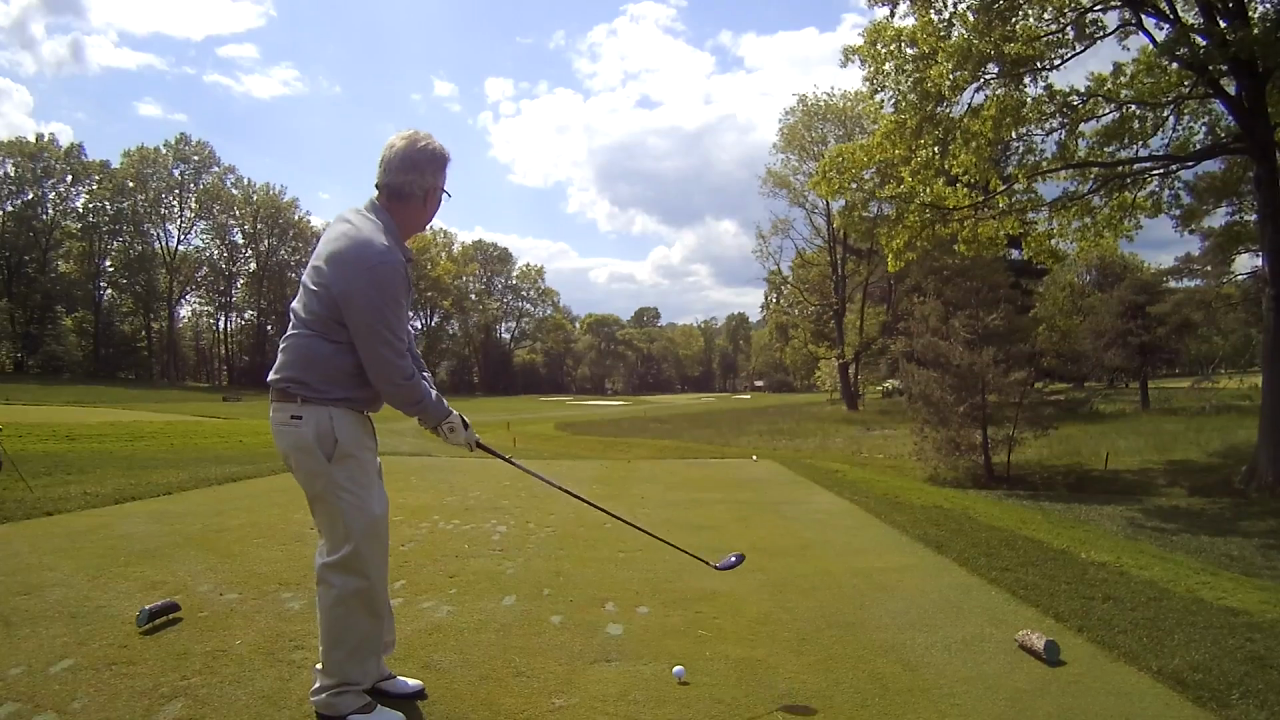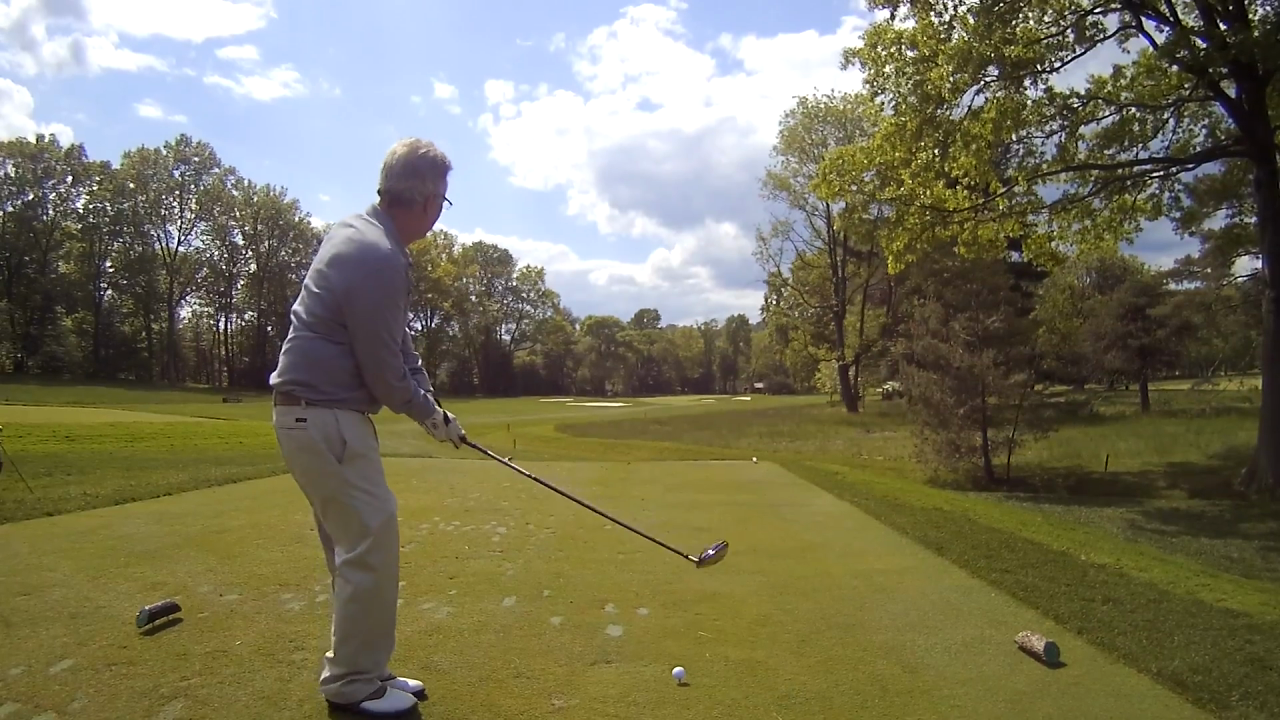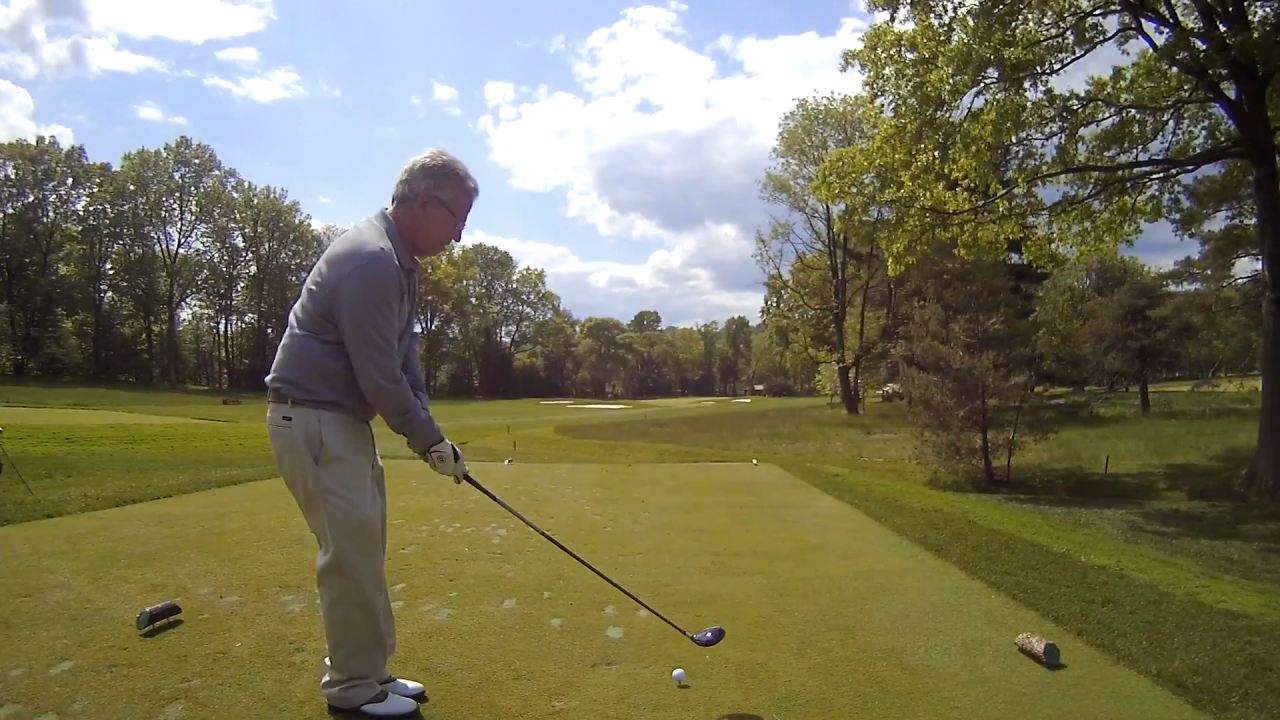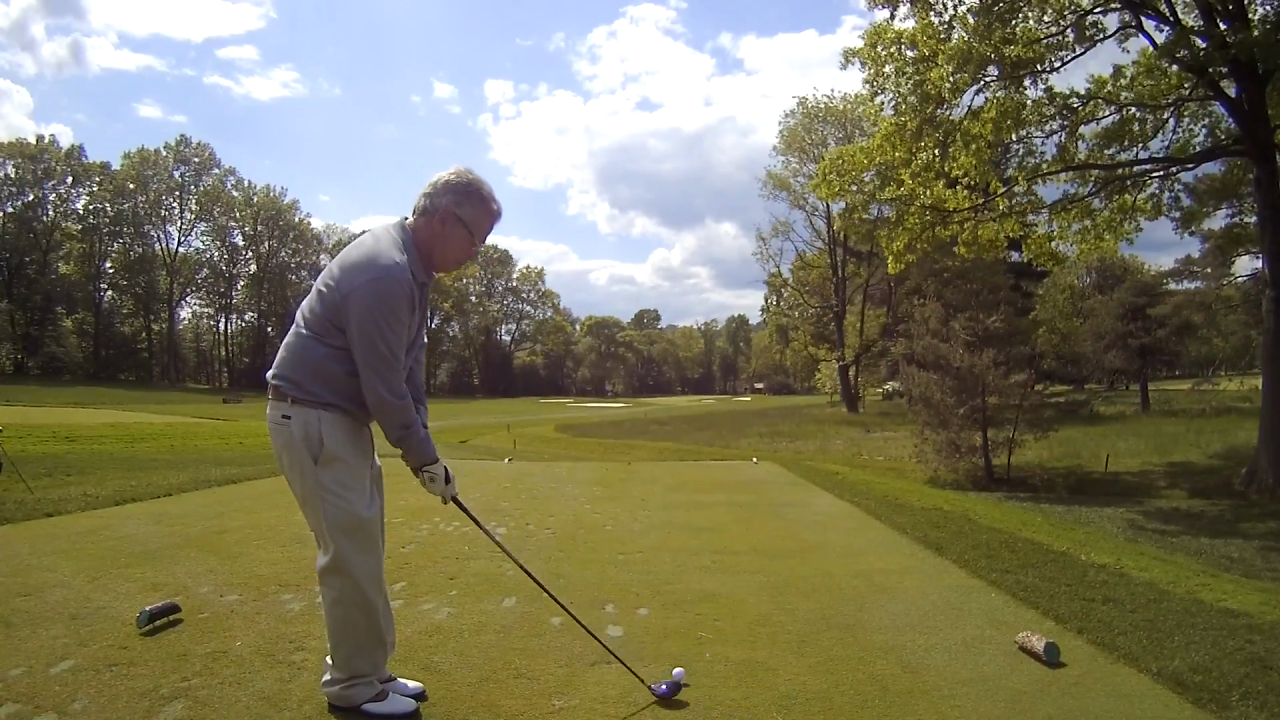
dt=0.3s
person 1, frame 1
left shoulder: (361, 230)
right shoulder: (375, 257)
left elbow: (396, 341)
right elbow: (390, 371)
left wrist: (435, 400)
right wrist: (439, 416)
left hip: (330, 412)
right hip: (319, 416)
left knee: (362, 543)
right knee: (354, 549)
left ankle: (365, 668)
person 1, frame 2
left shoulder: (361, 235)
right shoulder: (378, 259)
left elbow: (393, 343)
right elbow: (385, 371)
left wrist: (429, 397)
right wrist: (427, 414)
left hip: (323, 413)
right hip: (322, 417)
left knee: (356, 544)
right knee: (370, 544)
left ankle: (364, 667)
person 1, frame 3
left shoulder: (394, 255)
right shoulder: (371, 261)
left elbow: (404, 351)
right elbow: (379, 375)
left wrist: (425, 429)
right wrist: (427, 438)
left hip: (341, 416)
right hip: (313, 418)
left knee: (363, 546)
right knee: (350, 550)
left ankle: (366, 669)
person 1, frame 4
left shoulder: (407, 263)
right shoulder: (384, 274)
left elbow: (409, 362)
right elbow: (384, 387)
left wrist: (422, 441)
right wrist: (423, 458)
left hip: (341, 415)
right hip: (312, 417)
left knee: (362, 545)
right knee: (350, 550)
left ankle: (365, 669)
